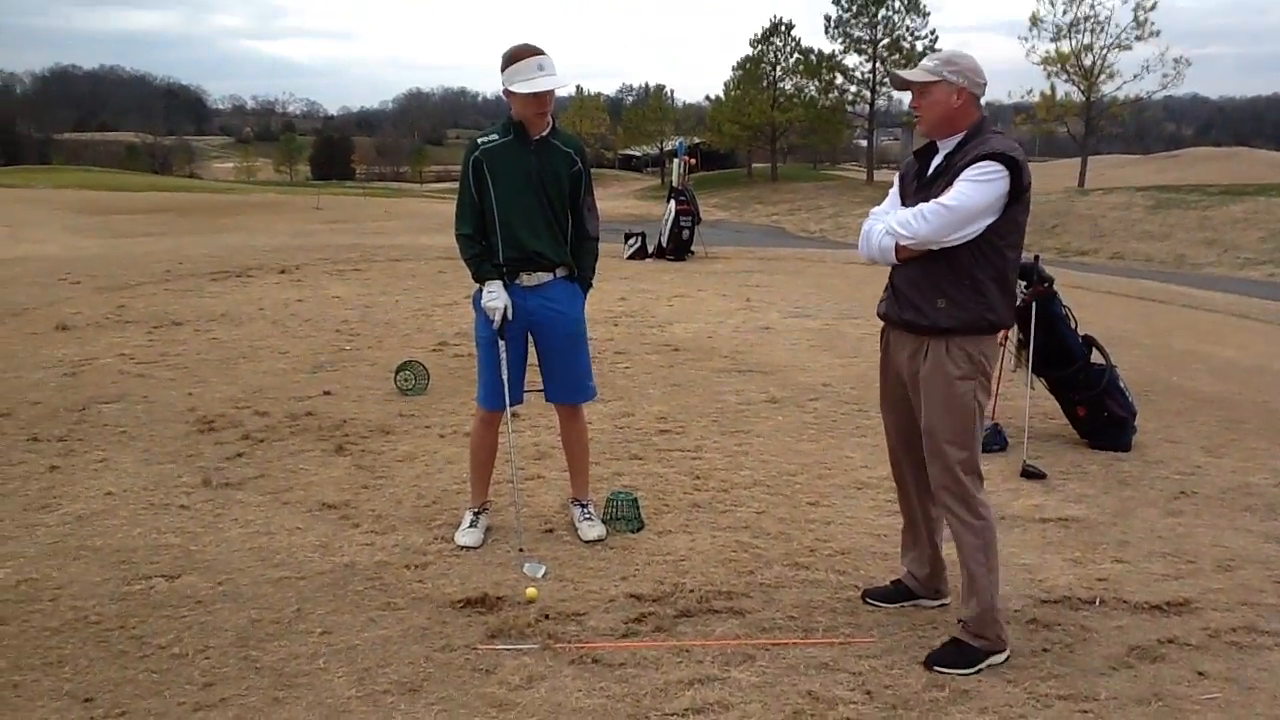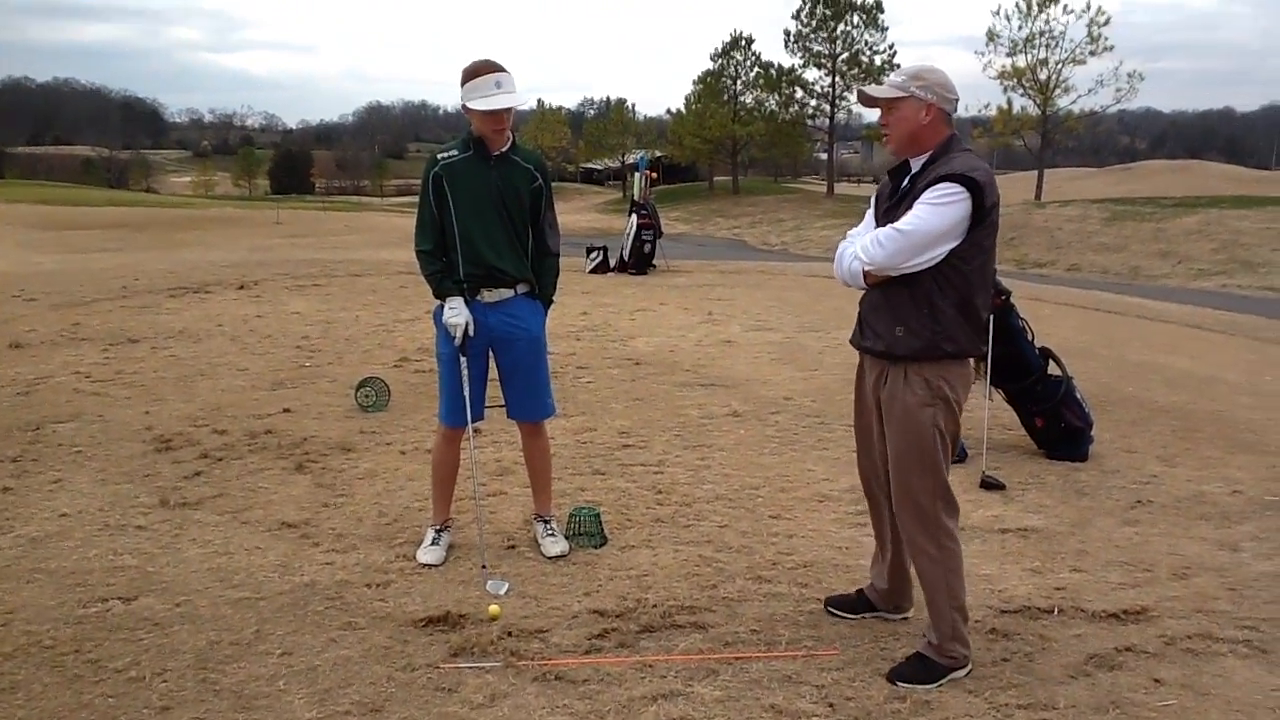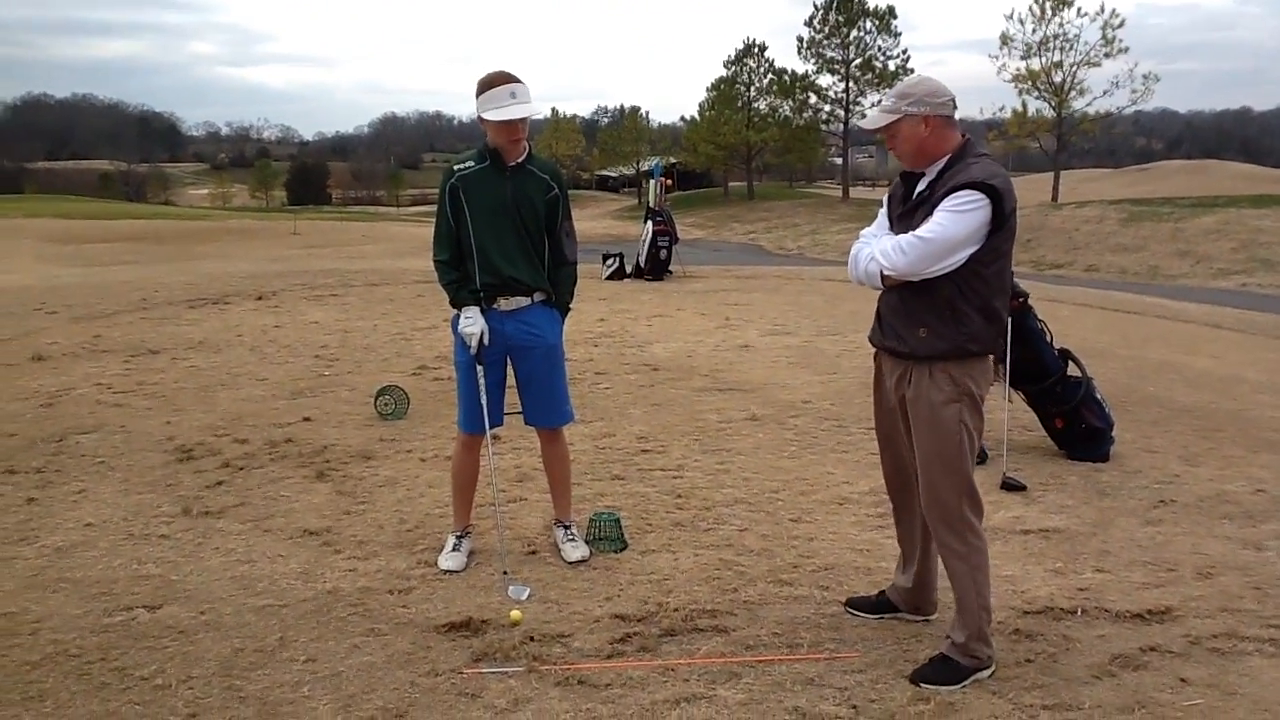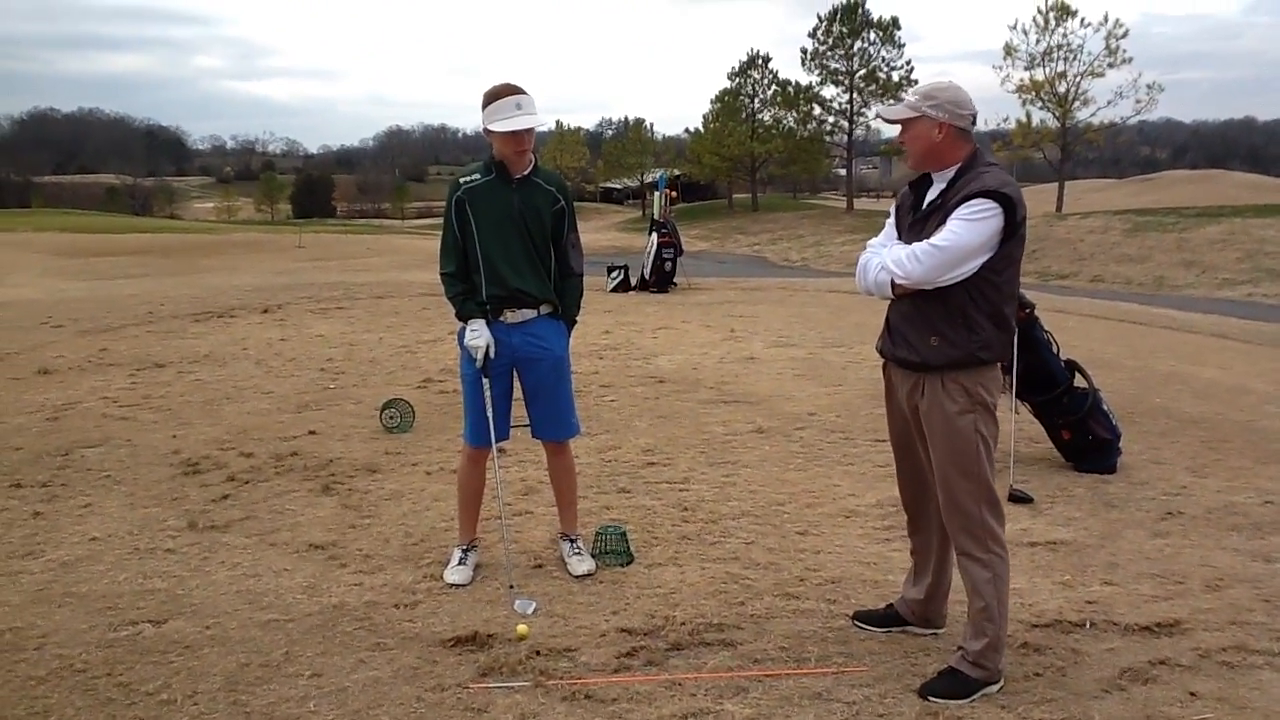
dt=0.5s
person 1, frame 1
left shoulder: (996, 162)
right shoulder: (919, 165)
left elbow: (924, 227)
right elbow: (871, 239)
left wrist: (899, 231)
right wrist: (910, 240)
left hip: (958, 343)
right hip: (902, 332)
left knee: (953, 478)
right knee: (910, 464)
left ankle: (984, 631)
right ankle: (922, 577)
person 1, frame 2
left shoulder: (961, 181)
right shoulder: (898, 180)
left elbow: (880, 254)
right elbow: (847, 261)
left wrist: (870, 256)
right wrist: (877, 266)
left hip: (927, 369)
right hip: (878, 356)
left knee: (922, 504)
right knee: (881, 485)
left ankle: (949, 647)
right ankle: (888, 591)
person 1, frame 3
left shoulder: (978, 187)
right shoulder: (908, 186)
left elbow: (904, 258)
right elbow: (861, 260)
left wrist: (886, 256)
right wrist: (897, 265)
left hip: (948, 367)
right hip: (894, 354)
left knee: (949, 501)
right knee: (906, 485)
left ankle: (972, 646)
right ankle: (911, 591)
person 1, frame 4
left shoulder: (989, 195)
right shoulder: (915, 194)
left elbow: (918, 265)
right elbow: (869, 271)
left wrist: (896, 261)
right wrist: (908, 273)
left hip: (959, 377)
right hip: (903, 365)
left knee: (969, 511)
right knee: (920, 498)
left ankle: (983, 659)
right ankle: (920, 605)
person 2, frame 1
left shoulder: (571, 152)
right shoulder: (483, 152)
left elbow: (586, 227)
right elbow: (468, 228)
left wrist: (580, 285)
right wrist: (490, 282)
left hip: (559, 291)
right hip: (502, 292)
left knee: (571, 403)
right knee: (490, 407)
left ankle: (581, 502)
right ankle: (477, 508)
person 2, frame 2
left shoulder: (531, 168)
right shoulder: (443, 168)
left elbow: (547, 243)
right elbow: (428, 244)
left wrist: (540, 303)
right wrist: (450, 298)
left hip: (519, 308)
right hip: (463, 309)
left knee: (533, 420)
right knee: (452, 424)
left ankle: (544, 519)
right ankle: (439, 525)
person 2, frame 3
left shoulder: (547, 178)
right shoulder: (459, 178)
left elbow: (564, 253)
right elbow: (445, 253)
left wrist: (556, 312)
right wrist: (466, 308)
left hip: (536, 316)
right hip: (479, 318)
left knee: (551, 426)
right knee: (470, 432)
left ankle: (564, 524)
right ankle: (460, 532)
person 2, frame 4
left shoulder: (553, 190)
right shoulder: (466, 190)
left elbow: (570, 265)
right elbow: (452, 266)
left wrist: (563, 323)
right wrist: (471, 320)
left hip: (543, 328)
right hip: (486, 330)
left knee: (558, 440)
right knee: (476, 444)
left ankle: (570, 537)
right ankle: (466, 546)
